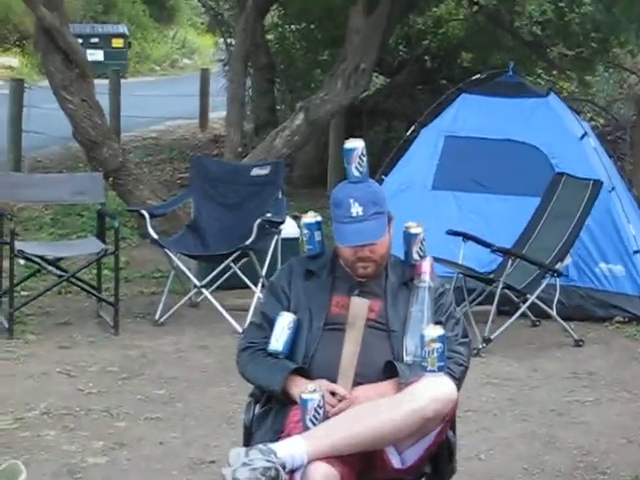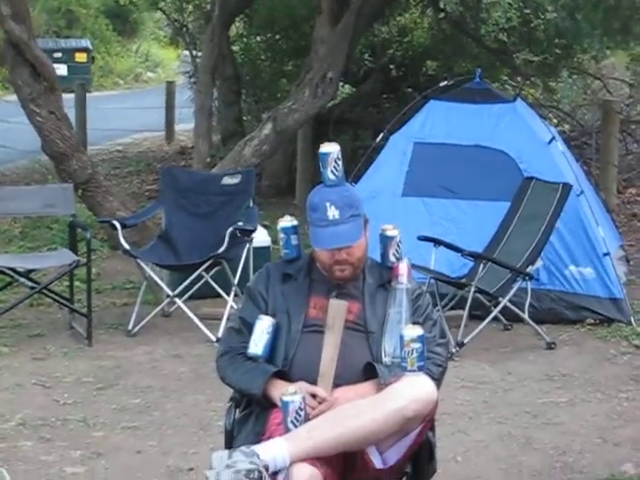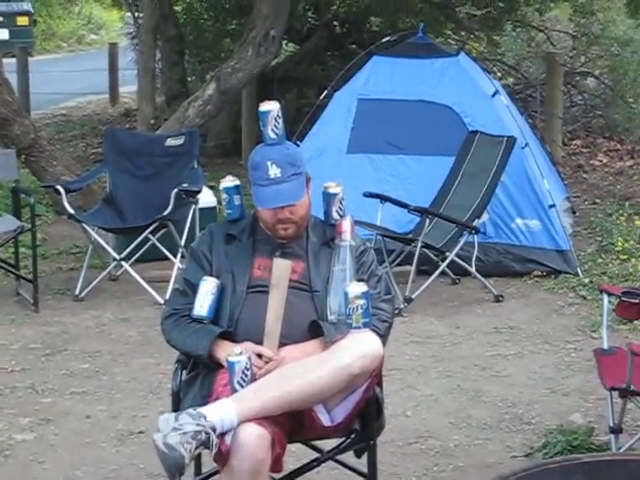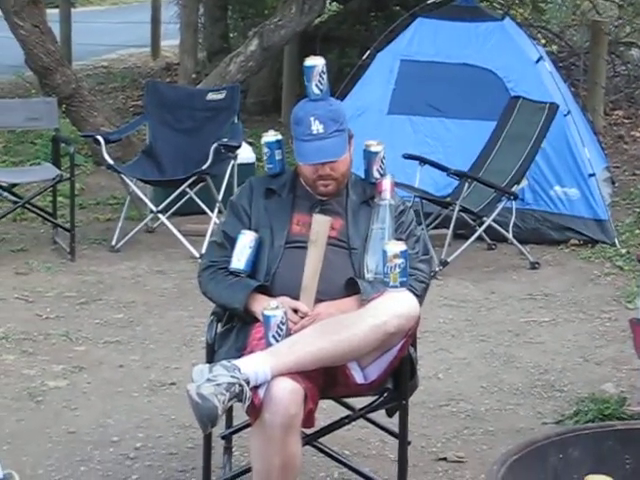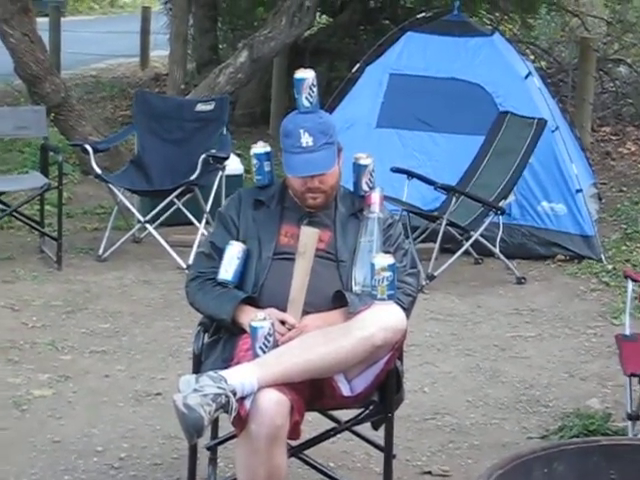
dt=1s
person 1, frame 1
right shoulder: (297, 276)
left elbow: (455, 358)
right elbow: (251, 351)
left wrist: (383, 392)
right wrist: (298, 386)
left hip: (396, 422)
left knee: (440, 392)
left ankle: (277, 455)
person 1, frame 2
right shoulder: (275, 280)
left elbow: (433, 359)
right elbow: (231, 355)
left wrist: (362, 393)
right wrist: (279, 389)
left hip: (375, 427)
left knee: (421, 390)
person 1, frame 3
right shoulder: (219, 241)
left elbow: (378, 317)
right elbow: (176, 318)
left wrist: (308, 352)
right wrist: (225, 350)
left hip: (325, 386)
left knee: (366, 348)
right knee: (248, 443)
left ankle: (208, 421)
person 1, frame 4
right shoulder: (258, 196)
left elbow: (415, 277)
right elbow: (212, 271)
left wrist: (345, 309)
right wrist: (259, 303)
left hip: (358, 346)
right hip: (277, 337)
left knee: (402, 307)
right knee: (280, 398)
left ankle: (241, 373)
person 1, frame 5
right shoulder: (247, 207)
left elbow: (403, 291)
right elbow: (200, 282)
left wrist: (331, 321)
right wrist: (247, 314)
left hip: (346, 358)
right hip: (265, 347)
left knee: (389, 320)
right knee: (267, 409)
left ankle: (227, 384)
